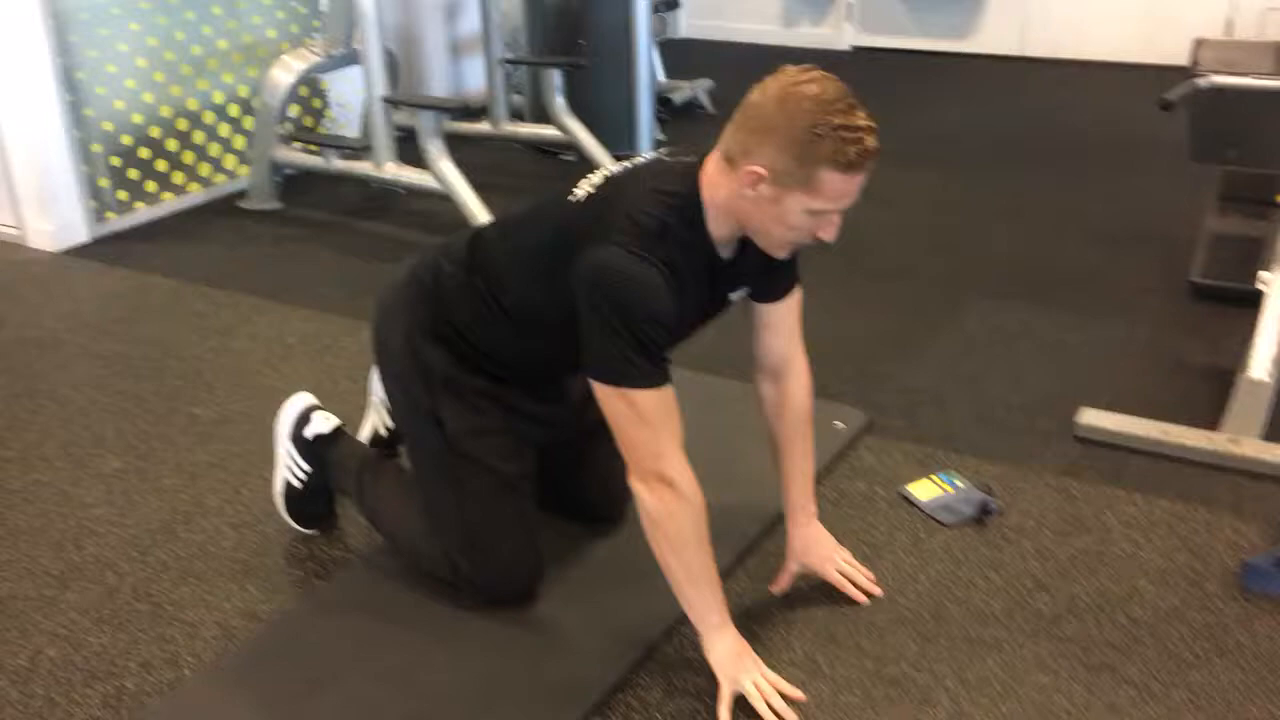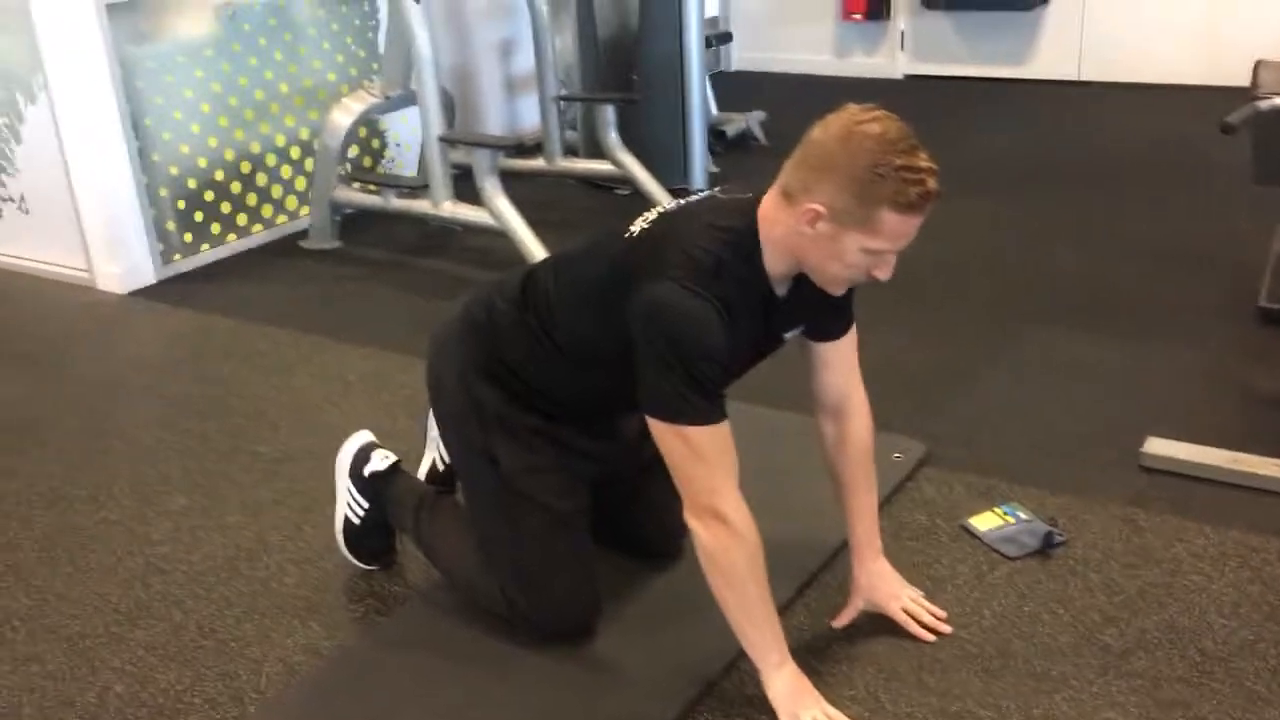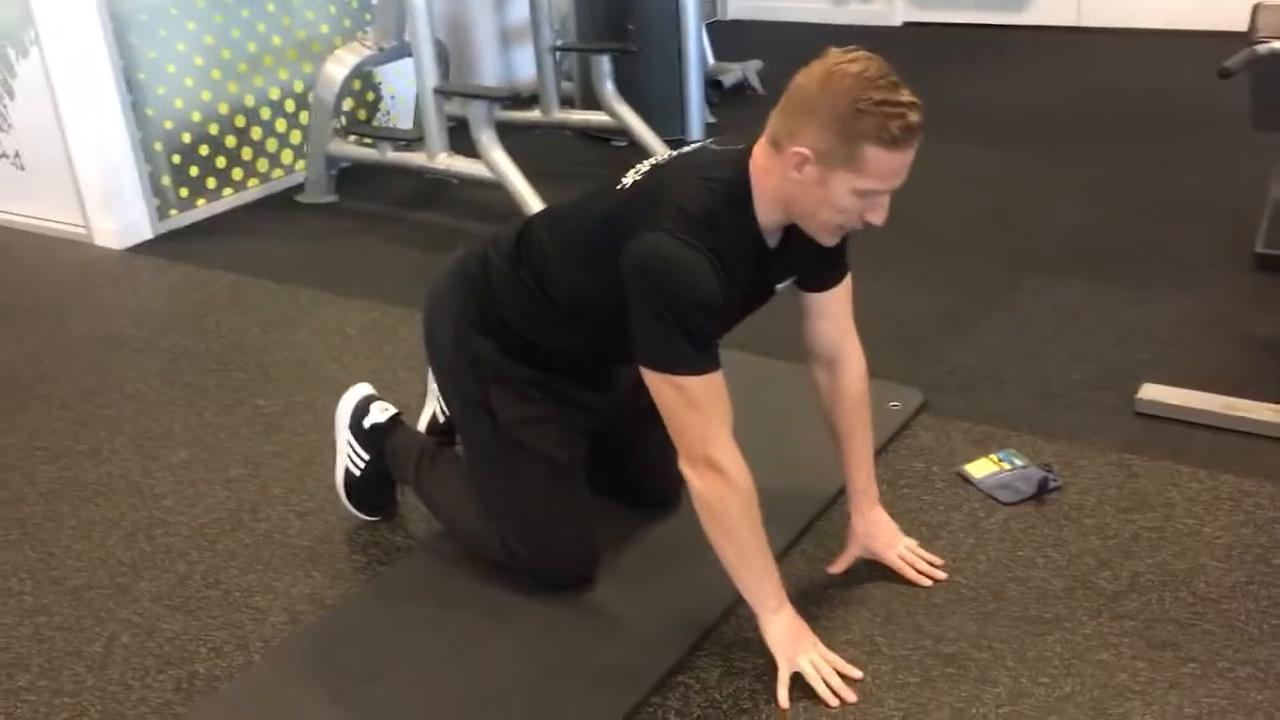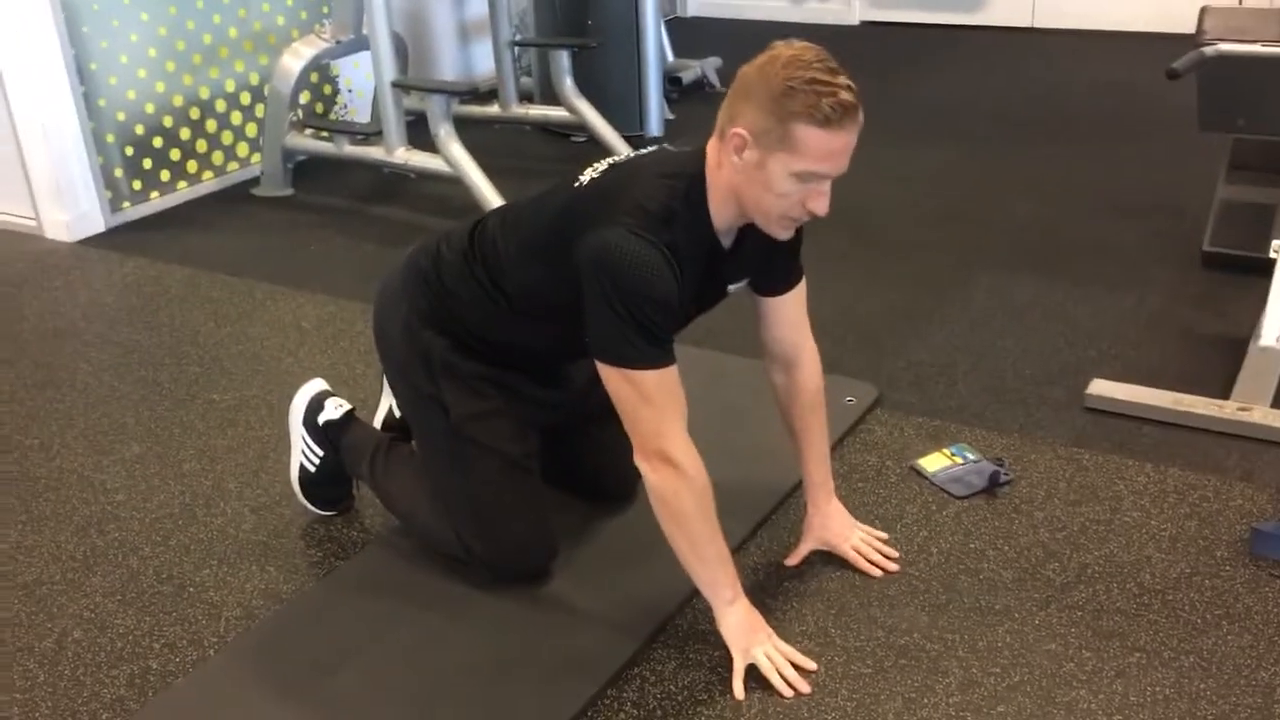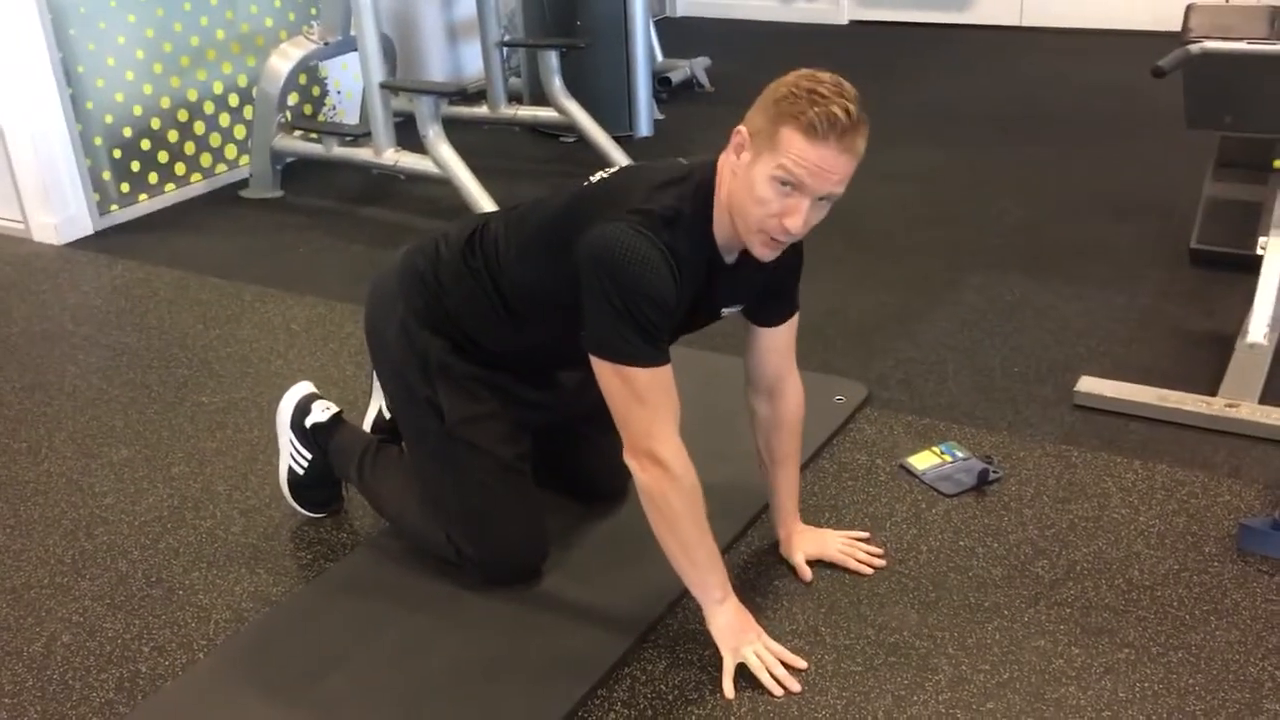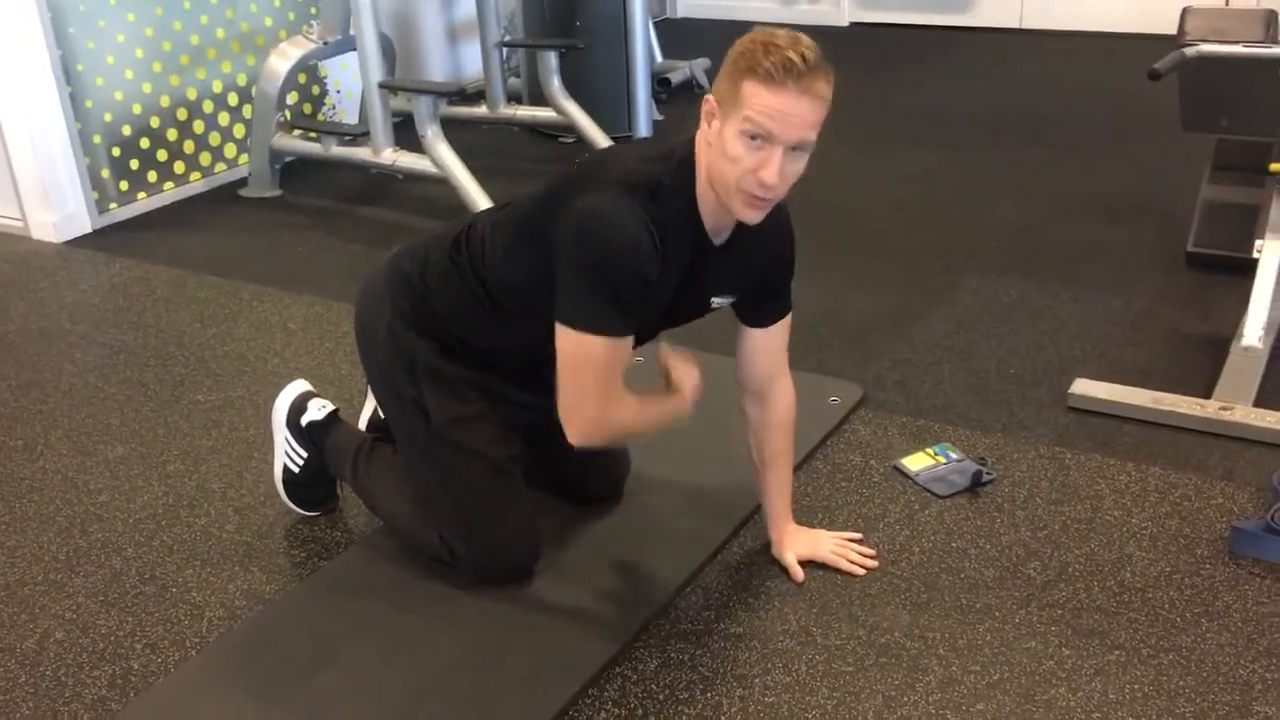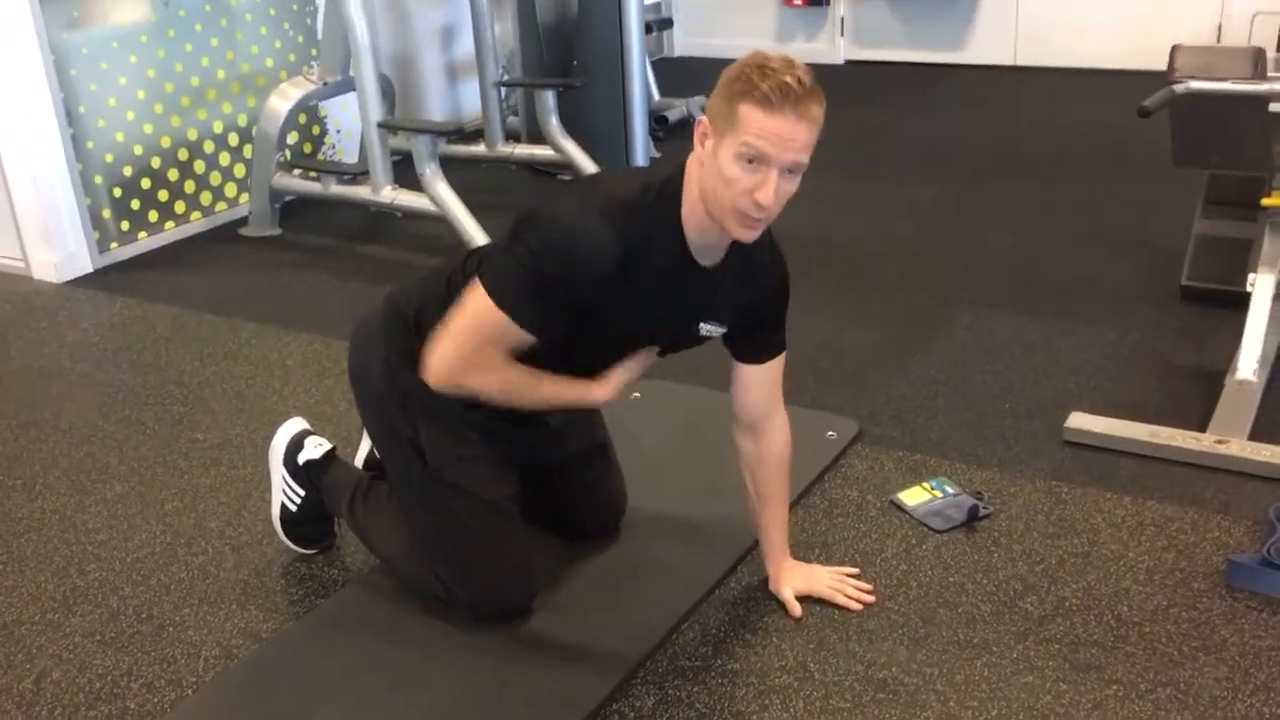
dt=0.5s
person 1, frame 1
left shoulder: (759, 213)
right shoulder: (629, 260)
left elbow: (782, 370)
right elbow: (659, 474)
left wrist: (803, 527)
right wrist: (721, 638)
left hip: (537, 346)
right hip: (441, 341)
left knee: (601, 504)
right knee: (500, 573)
left ankle: (409, 416)
right ankle: (326, 449)
person 1, frame 2
left shoulder: (814, 248)
right shoulder: (684, 298)
left elbow: (842, 409)
right elbow: (715, 510)
left wrist: (870, 563)
left hip: (590, 385)
right hip: (494, 381)
left knee: (658, 538)
right knee: (558, 610)
right ankle: (384, 487)
person 1, frame 3
left shoulder: (810, 201)
right shoulder: (676, 249)
left elbow: (837, 357)
right elbow: (709, 459)
left wrist: (866, 511)
right wrist: (776, 617)
left hip: (586, 334)
right hip: (490, 332)
left knee: (655, 488)
right knee: (558, 559)
left ankle: (467, 413)
right ankle: (384, 438)
person 1, frame 4
left shoulder: (766, 205)
right shoulder: (631, 245)
left elbow: (792, 356)
right elbow: (664, 453)
left wrist: (823, 504)
right wrist: (732, 608)
left hip: (539, 335)
right hip: (440, 329)
left knee: (611, 482)
right knee: (514, 551)
left ankle: (469, 422)
right ankle: (338, 435)
person 1, frame 5
left shoulder: (773, 239)
right shoulder: (633, 248)
left elbow: (774, 387)
right elbow: (653, 453)
left wrist: (790, 525)
right wrist: (722, 607)
left hip: (533, 337)
right hip: (431, 326)
left knee: (601, 482)
right knee: (505, 553)
right ankle: (329, 437)
person 1, frame 6
left shoulder: (766, 236)
right shoulder: (616, 222)
left elbow: (766, 387)
right elbow: (587, 419)
left wrist: (782, 526)
right wrist: (678, 401)
left hip: (524, 345)
right hip: (422, 331)
left knee: (597, 485)
right knee: (498, 552)
left ankle: (410, 418)
right ankle: (326, 438)
person 1, frame 7
left shoulder: (758, 269)
right shoulder: (590, 235)
left elbow: (759, 421)
right elbow: (448, 367)
left wrist: (780, 562)
right wrist: (597, 391)
left hip: (525, 370)
right hip: (414, 364)
left knee: (596, 520)
right knee: (495, 591)
right ankle: (322, 477)
